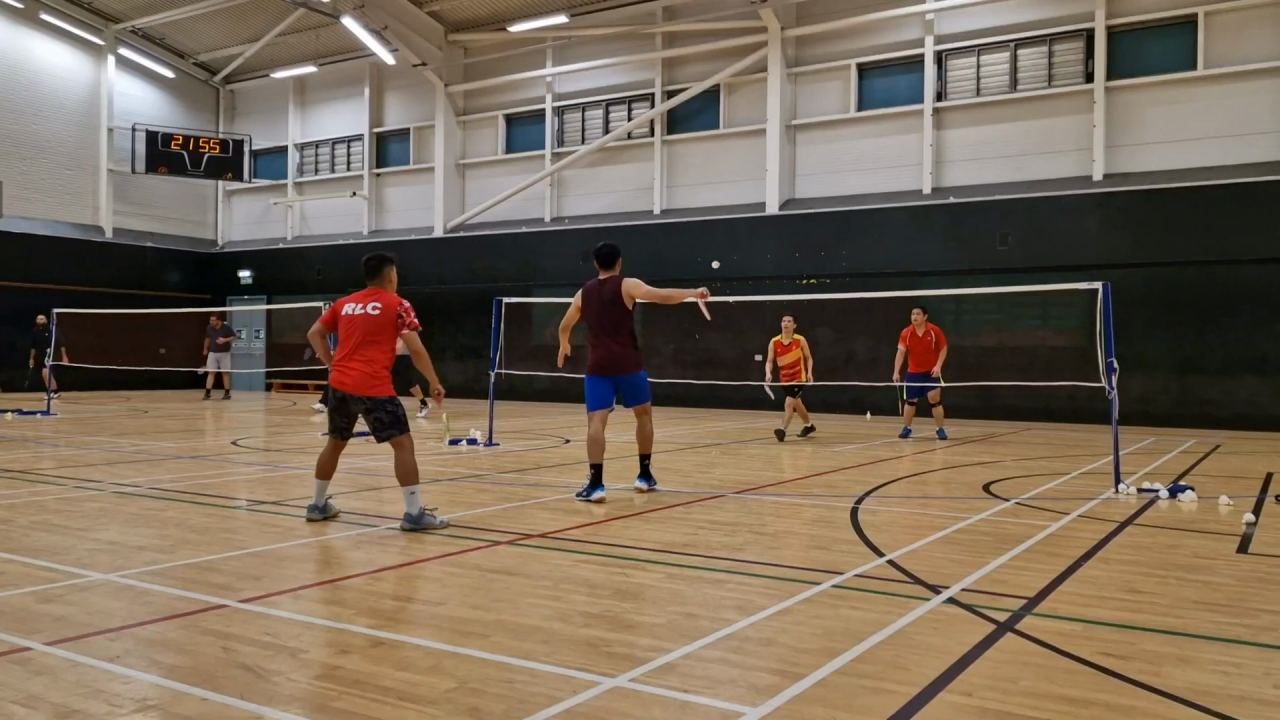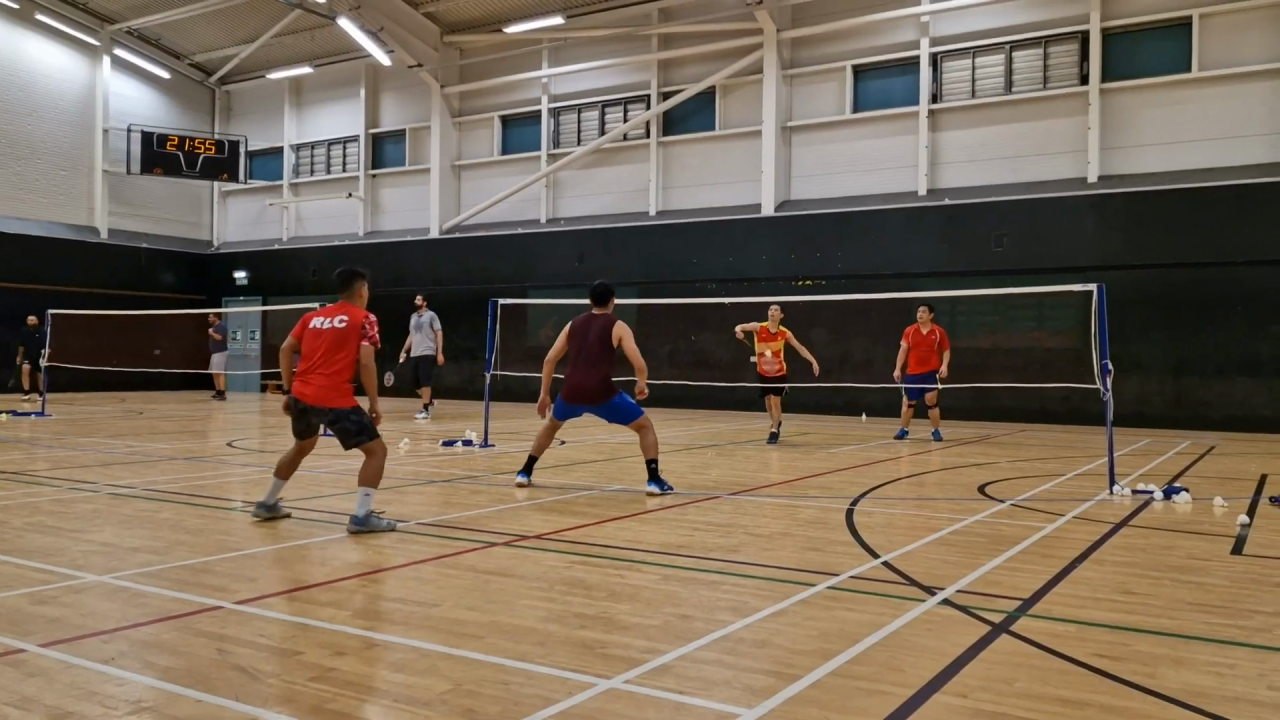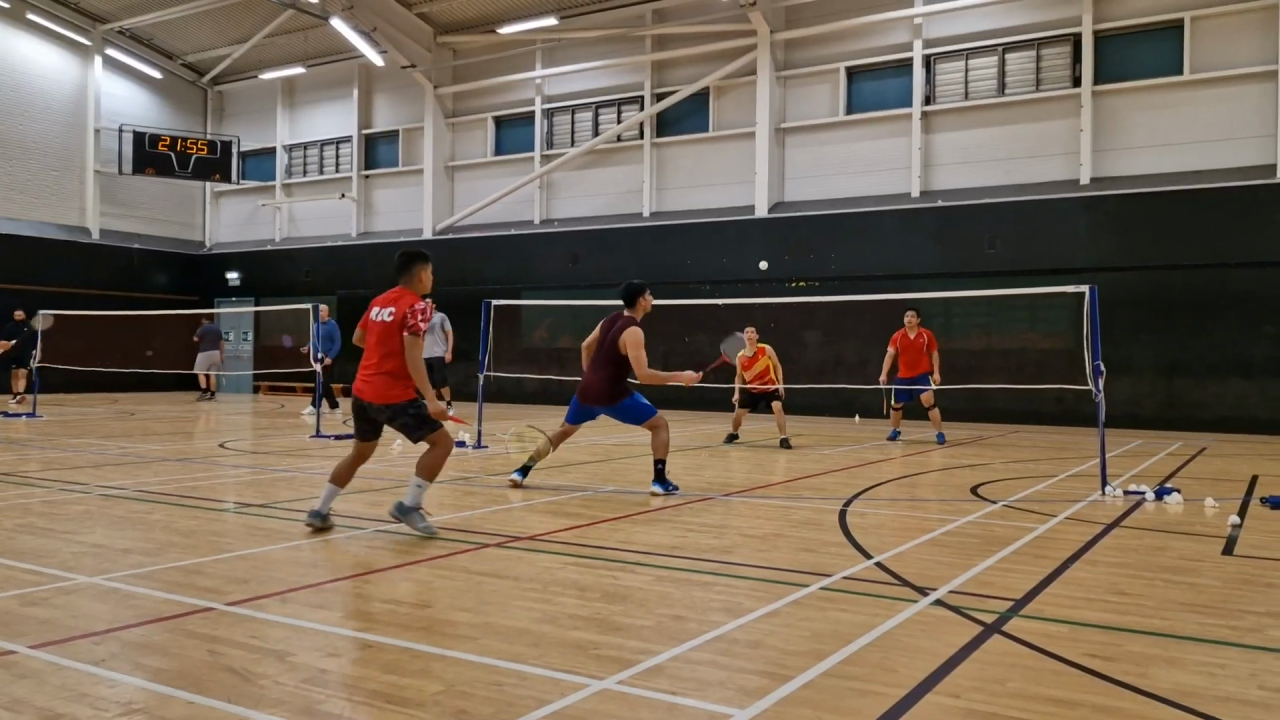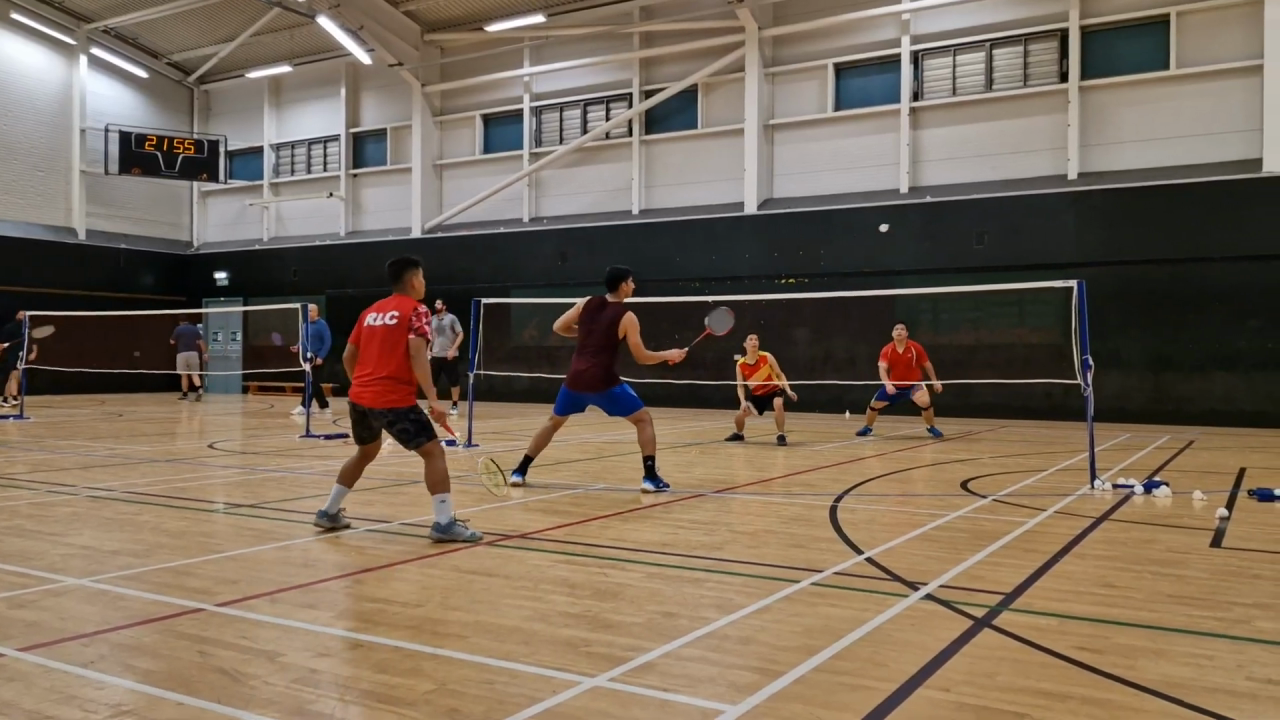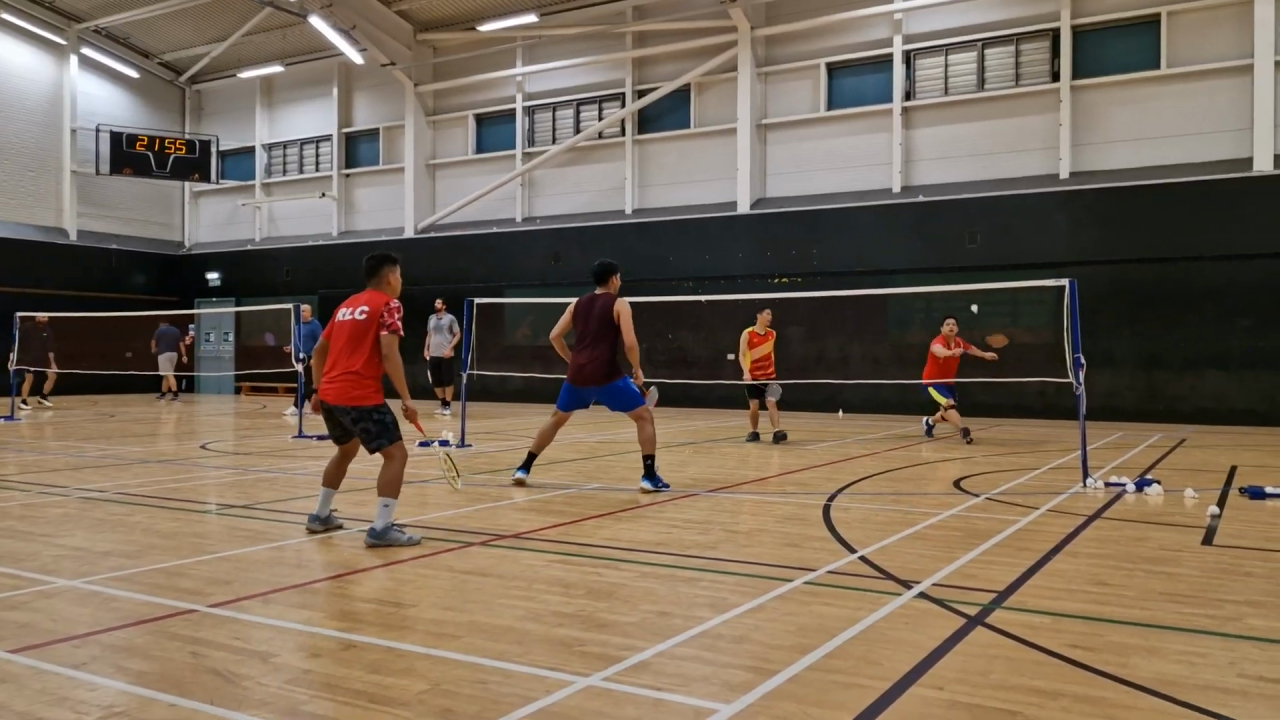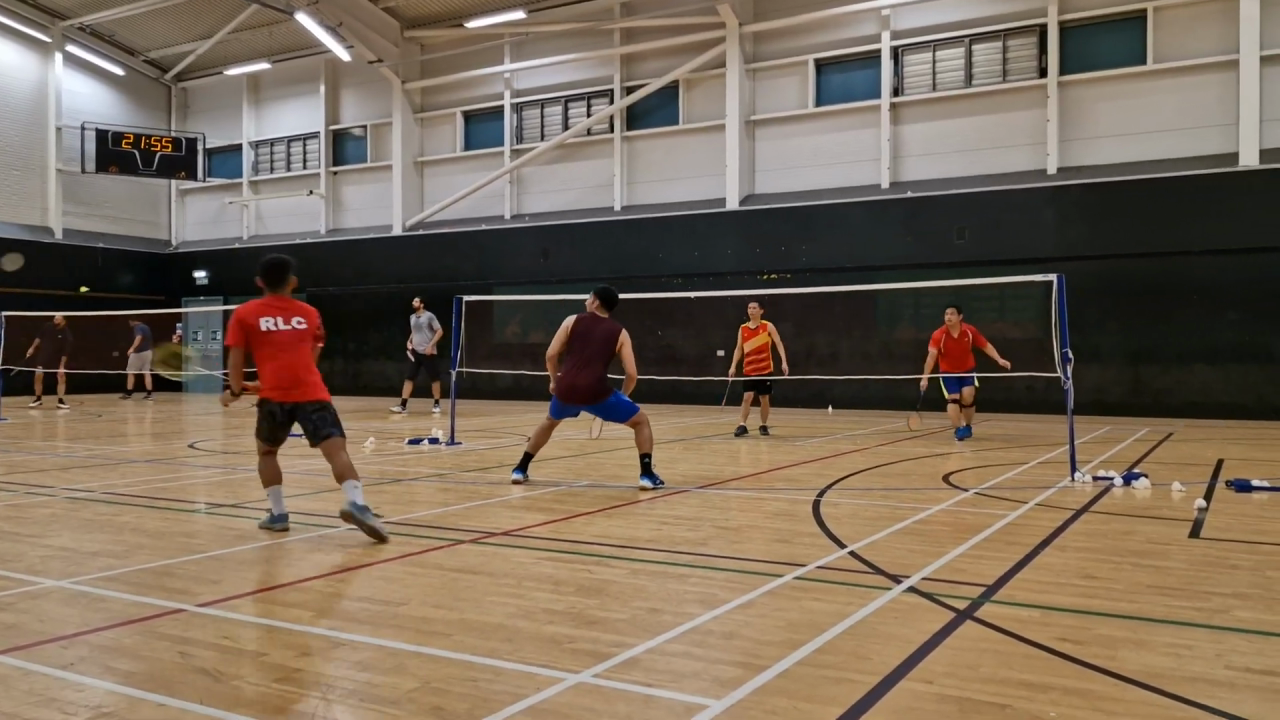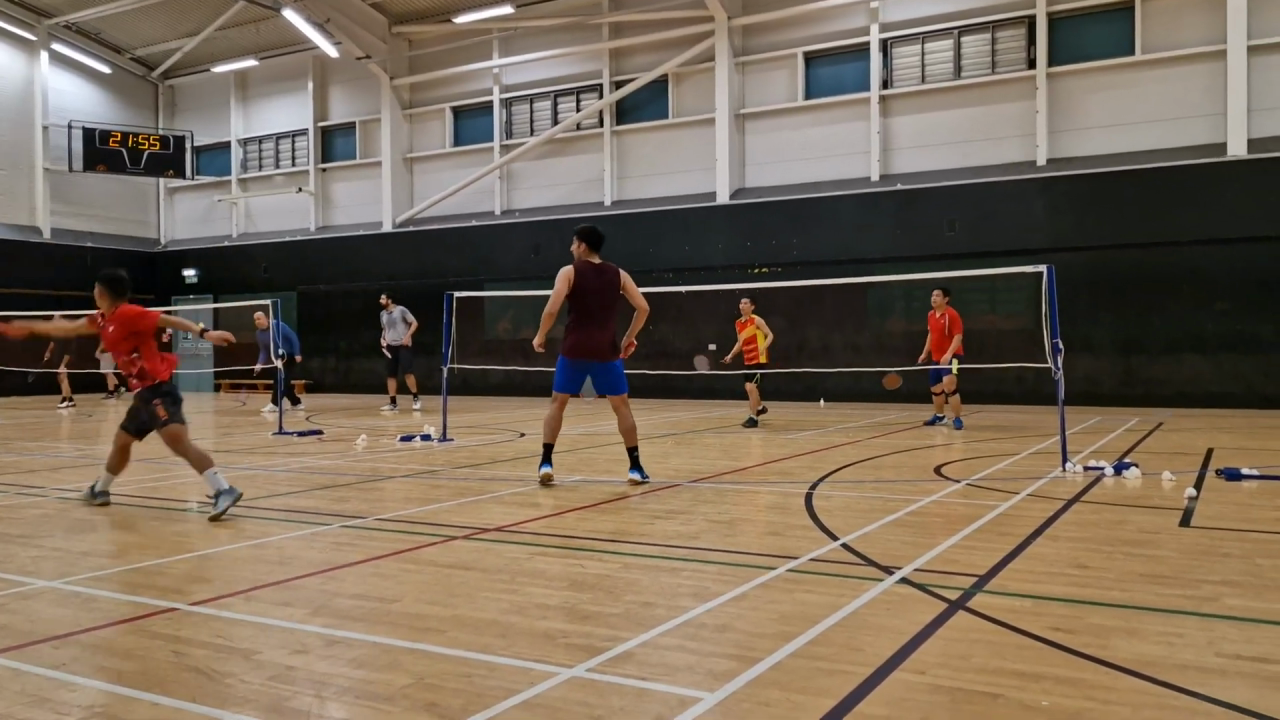
dt=0.5s
person 1, frame 1
left shoulder: (344, 304)
right shoulder: (397, 305)
left elbow: (314, 334)
right elbow: (415, 348)
right wrist: (434, 382)
left hip: (340, 384)
right hip: (374, 388)
left knee: (335, 443)
right knee: (403, 445)
left ankle: (318, 504)
right ankle: (415, 513)
person 1, frame 2
left shoulder: (313, 317)
right shoulder: (366, 319)
left elbow: (286, 351)
right elbow: (367, 364)
left wrist: (288, 392)
right wrist: (375, 407)
left hip: (302, 396)
right hip: (336, 400)
left knee: (303, 446)
right knee: (376, 451)
left ankle: (267, 503)
right ankle: (362, 515)
person 1, frame 3
left shoulder: (379, 302)
right shoulder: (416, 306)
left elbow: (358, 338)
right elbow: (412, 355)
right wrist: (430, 399)
left hip: (363, 391)
right hip: (394, 394)
left knee: (360, 453)
right knee: (442, 442)
left ankle: (320, 511)
right ankle: (409, 505)
person 1, frame 4
left shoulder: (371, 312)
right shoulder: (416, 310)
left elbow: (348, 356)
right elbow: (418, 358)
right wrist: (433, 401)
left hip: (360, 397)
right hip: (393, 400)
left knee: (366, 452)
right knee: (433, 454)
left ankle: (329, 511)
right ankle: (445, 523)
person 1, frame 5
left shoulder: (346, 305)
right shoulder: (388, 305)
left elbow: (319, 350)
right elbow: (390, 354)
left wrist: (319, 390)
right wrist: (407, 399)
left hip: (330, 395)
right hip: (360, 398)
left knee: (346, 451)
right knee: (396, 455)
left ankle: (320, 515)
right ankle: (381, 528)
person 1, frame 6
left shoulder: (245, 313)
right shoulder: (309, 313)
left elbow: (235, 363)
left wrist: (233, 390)
left hip: (276, 399)
right hip: (314, 395)
left knee: (265, 452)
right knee: (337, 454)
left ankle: (278, 514)
right ankle: (356, 506)
person 1, frame 7
left shoulder: (127, 313)
right shoulder: (104, 320)
left elbow: (169, 320)
right elbow: (69, 328)
left wrist: (205, 333)
right wrist: (32, 327)
left hip: (157, 389)
right hip: (146, 393)
left knee: (178, 442)
right knee: (121, 442)
left ankle: (224, 491)
right ankle: (100, 490)
person 2, frame 1
left shoulder: (584, 292)
right shoulder: (627, 285)
left elbow: (564, 327)
right elbow: (661, 297)
left wrist: (563, 346)
right wrist: (694, 292)
left hip: (598, 366)
right hip: (628, 364)
left knee: (597, 422)
right knee: (644, 415)
left ankle: (596, 483)
right ankle: (644, 475)
person 2, frame 2
left shoulder: (573, 324)
right shoulder: (618, 327)
left elbow: (550, 360)
right elbow: (639, 366)
left wrist: (544, 394)
right wrist: (642, 384)
left hip: (571, 393)
right hip: (602, 393)
left knee: (552, 424)
right knee: (645, 427)
left ankle: (525, 472)
right ankle: (654, 480)
person 2, frame 3
left shoulder: (611, 319)
right shoulder: (633, 332)
left elbow: (586, 346)
right elbow: (643, 375)
right wrist: (681, 376)
left hip: (586, 390)
right hip: (613, 395)
left knee: (564, 431)
right knee: (659, 425)
left ankle: (521, 472)
right ankle: (660, 481)
person 2, frame 4
left shoulder: (587, 303)
right shoulder: (627, 317)
left elbow: (558, 327)
right elbow: (642, 357)
right wrist: (669, 355)
left hip: (575, 378)
right hip: (604, 382)
left knee: (554, 422)
right knee: (644, 421)
left ankle: (520, 472)
right ankle: (650, 477)
person 2, frame 5
left shoulder: (578, 304)
right shoulder: (619, 304)
left elbow: (555, 336)
right elbow: (630, 343)
right wrist: (637, 369)
left hip: (578, 375)
right hip: (607, 376)
left knee: (557, 419)
right knee: (645, 417)
left ankle: (524, 468)
right ankle: (649, 476)
person 2, frame 6
left shoulder: (573, 321)
right shoulder: (619, 332)
left elbow: (551, 354)
right elbow: (632, 374)
left wrist: (554, 379)
right wrist: (623, 394)
left hip: (566, 391)
right hip: (597, 393)
left knee: (549, 422)
right knee: (641, 422)
left ankle: (520, 469)
right ankle: (647, 474)
person 2, frame 7
left shoulder: (569, 272)
right shoulder: (618, 274)
left elbow: (552, 309)
right elbow: (643, 308)
left wrist: (540, 336)
right wrist: (630, 337)
left hip: (574, 351)
right hip: (607, 352)
left knee: (557, 405)
right knee: (622, 407)
left ankle: (546, 462)
right ankle: (635, 467)
